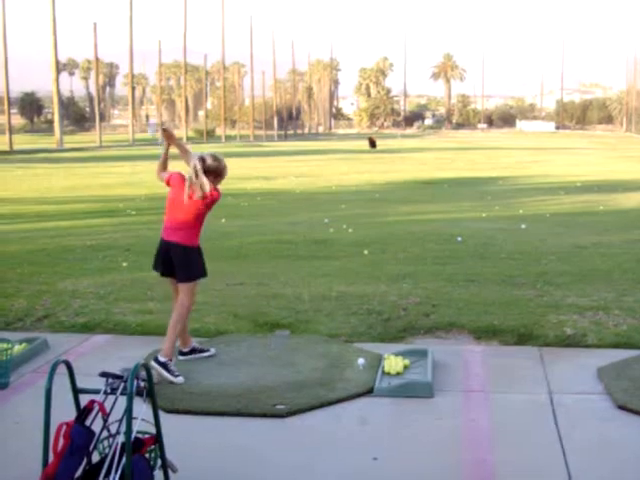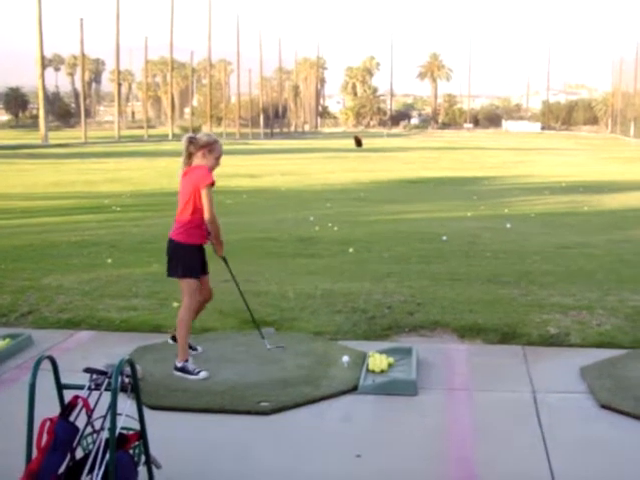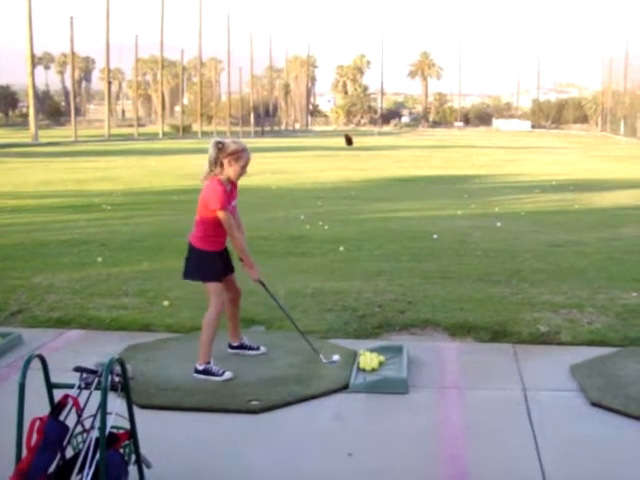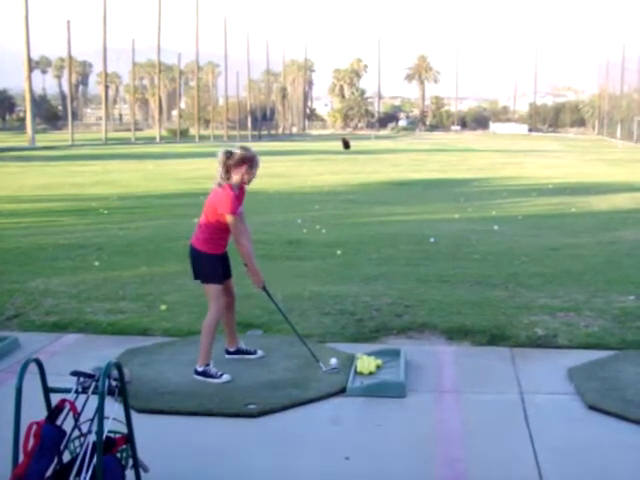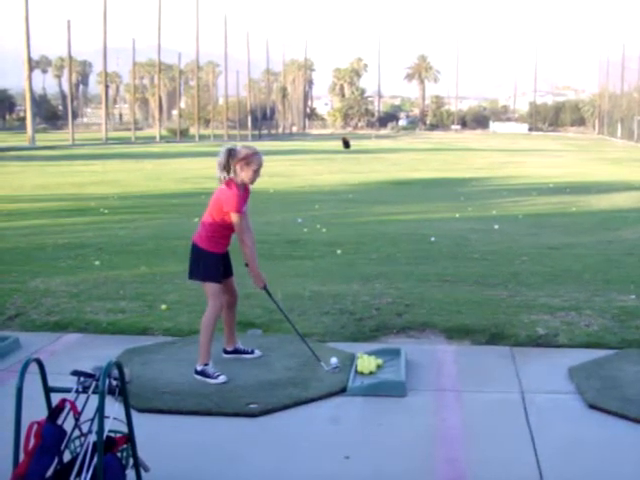
dt=1s
person 1, frame 1
left shoulder: (176, 181)
right shoulder: (212, 197)
left elbow: (160, 172)
right elbow: (192, 161)
left wrist: (167, 145)
right wrist: (177, 143)
left hip: (167, 245)
right hip: (187, 250)
left knee: (181, 298)
right knee: (185, 303)
left ankle: (186, 346)
right ankle: (164, 357)
person 1, frame 2
left shoulder: (190, 174)
right shoulder: (203, 174)
right elbow: (209, 216)
left wrist: (211, 239)
right wrist: (219, 243)
left hip: (194, 244)
right hip: (184, 245)
left knee: (205, 293)
right knee: (191, 301)
left ankle: (179, 335)
right ankle: (182, 362)
person 1, frame 3
left shoulder: (231, 185)
right shoulder: (216, 192)
left elbow: (237, 223)
right elbow: (233, 233)
left wrist: (246, 257)
right wrist: (250, 265)
left hip: (218, 248)
right hip: (204, 250)
left knee: (234, 292)
right knee: (217, 303)
left ankle: (236, 341)
right ankle: (203, 364)
person 1, frame 4
left shoulder: (239, 190)
right shoulder: (226, 197)
left elbow: (244, 229)
right elbow: (240, 240)
left wrist: (253, 263)
right wrist: (254, 272)
left hip: (217, 251)
right hip: (204, 252)
left knee: (229, 297)
right knee: (217, 305)
left ankle: (233, 346)
right ankle: (202, 366)
person 1, frame 5
left shoulder: (243, 189)
right shoulder: (232, 195)
left elbow: (247, 229)
right elbow: (243, 239)
left wrist: (253, 264)
right wrist: (255, 272)
left hip: (219, 250)
right hip: (206, 250)
left knee: (231, 296)
right knee: (215, 304)
left ankle: (231, 346)
right ankle: (202, 365)
